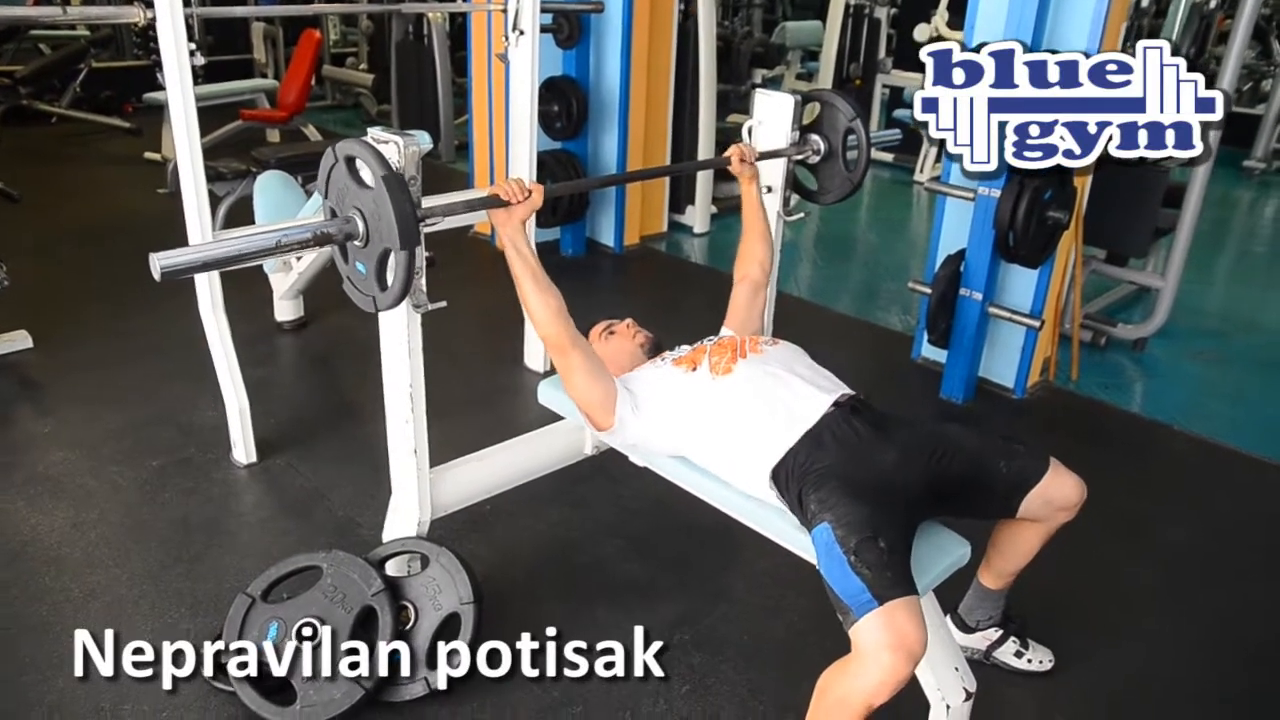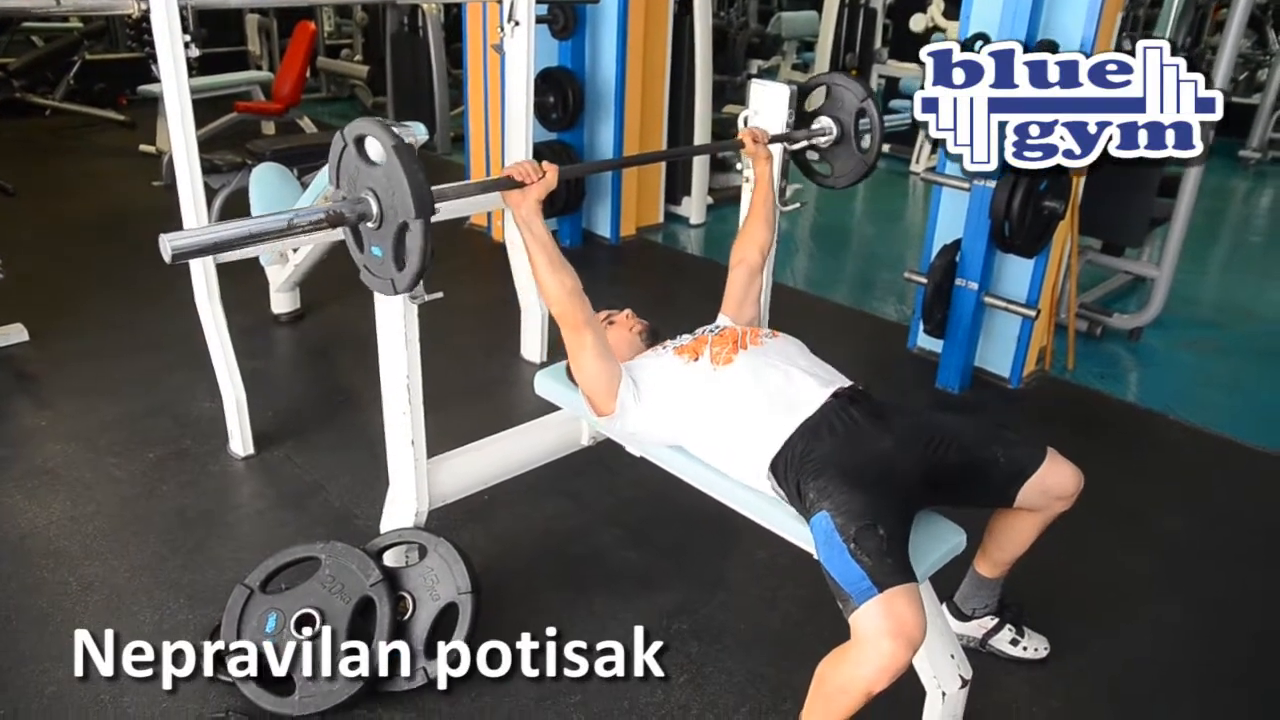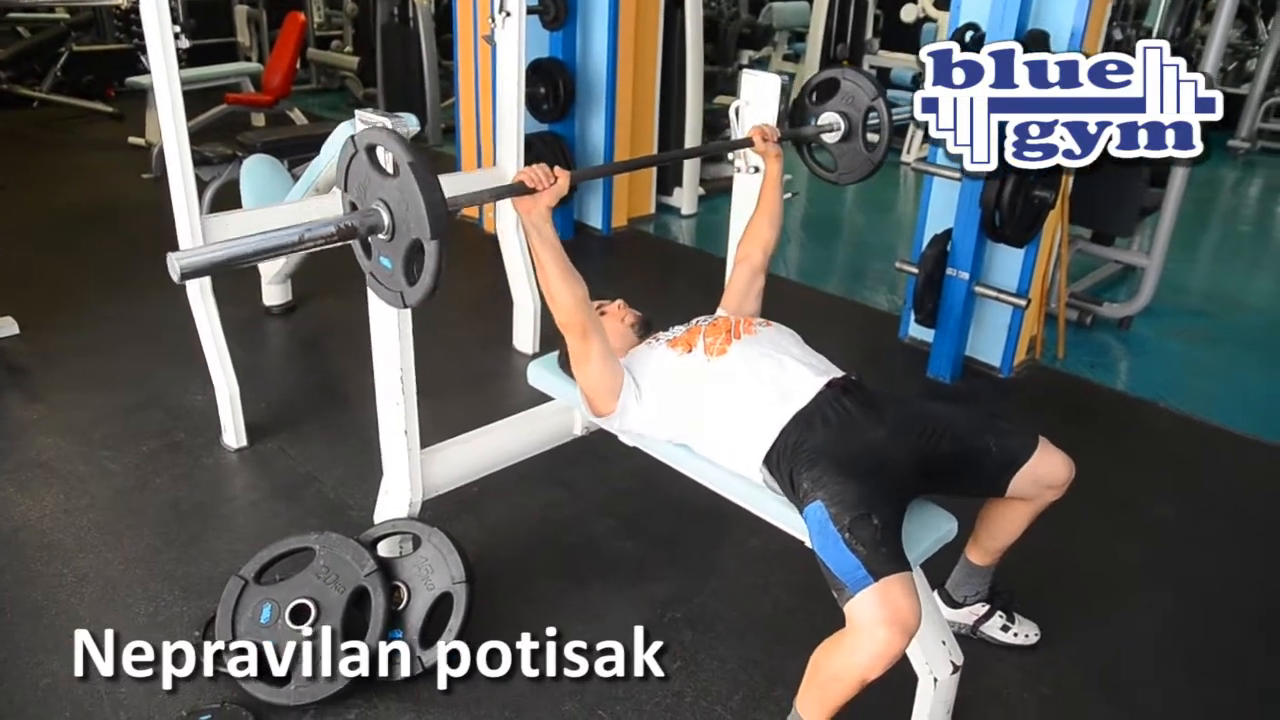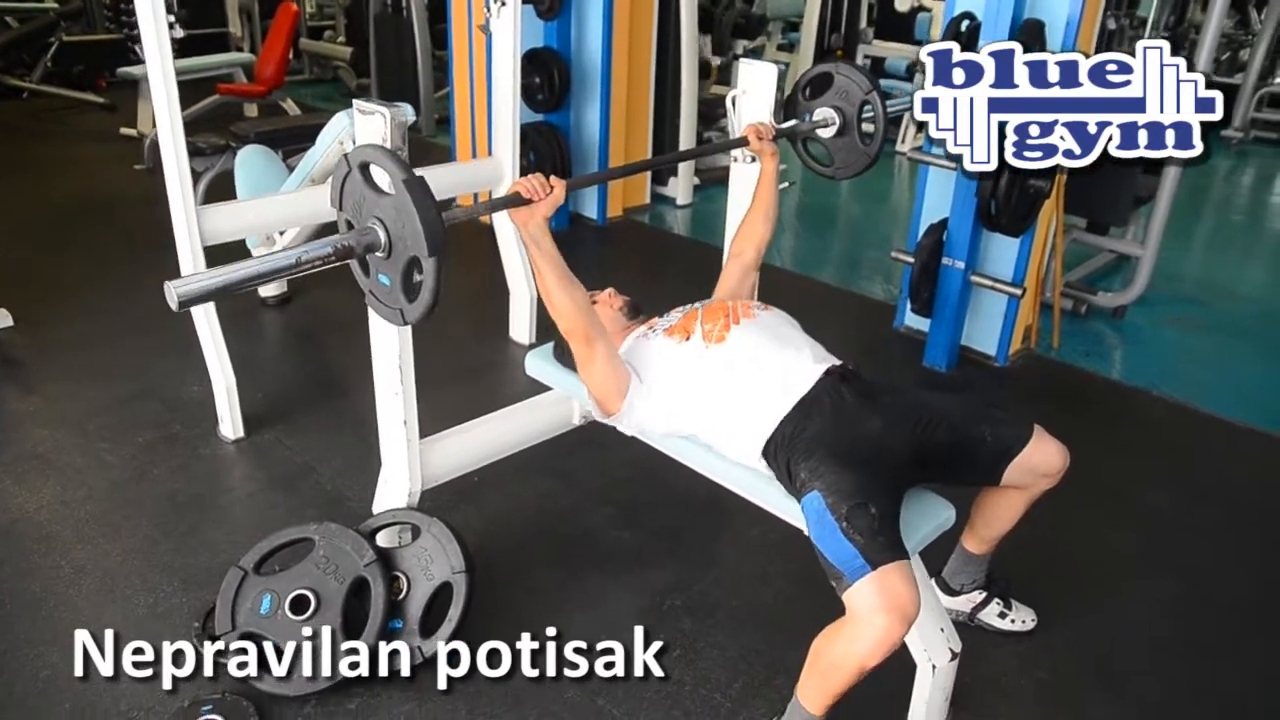
dt=0.5s
person 1, frame 1
left shoulder: (720, 346)
right shoulder: (627, 403)
left elbow: (752, 276)
right elbow: (560, 340)
left wrist: (749, 184)
right wrist: (512, 233)
left hip: (875, 428)
right hip: (814, 467)
left knee: (1061, 494)
right knee: (892, 653)
left ankle: (976, 623)
person 1, frame 2
left shoulder: (717, 335)
right shoulder: (628, 392)
left elbow: (749, 260)
right elbow: (571, 317)
left wrist: (762, 165)
right wrist: (527, 211)
left hip: (870, 416)
right hip: (811, 456)
left knee: (1058, 483)
right knee: (890, 641)
left ankle: (972, 610)
person 1, frame 3
left shoulder: (709, 329)
right shoulder: (624, 390)
left elbow: (753, 259)
right elbow: (574, 326)
left wrist: (772, 164)
right wrist: (536, 218)
left hip: (865, 406)
right hip: (804, 446)
left knee: (1051, 473)
right knee: (885, 629)
left ankle: (963, 598)
person 1, frame 4
left shoulder: (700, 313)
right shoulder: (624, 383)
left elbow: (747, 252)
right elbow: (579, 334)
left wrist: (768, 160)
right wrist: (533, 228)
left hip: (860, 395)
right hip: (803, 434)
left knee: (1045, 460)
right knee: (884, 615)
left ankle: (961, 585)
